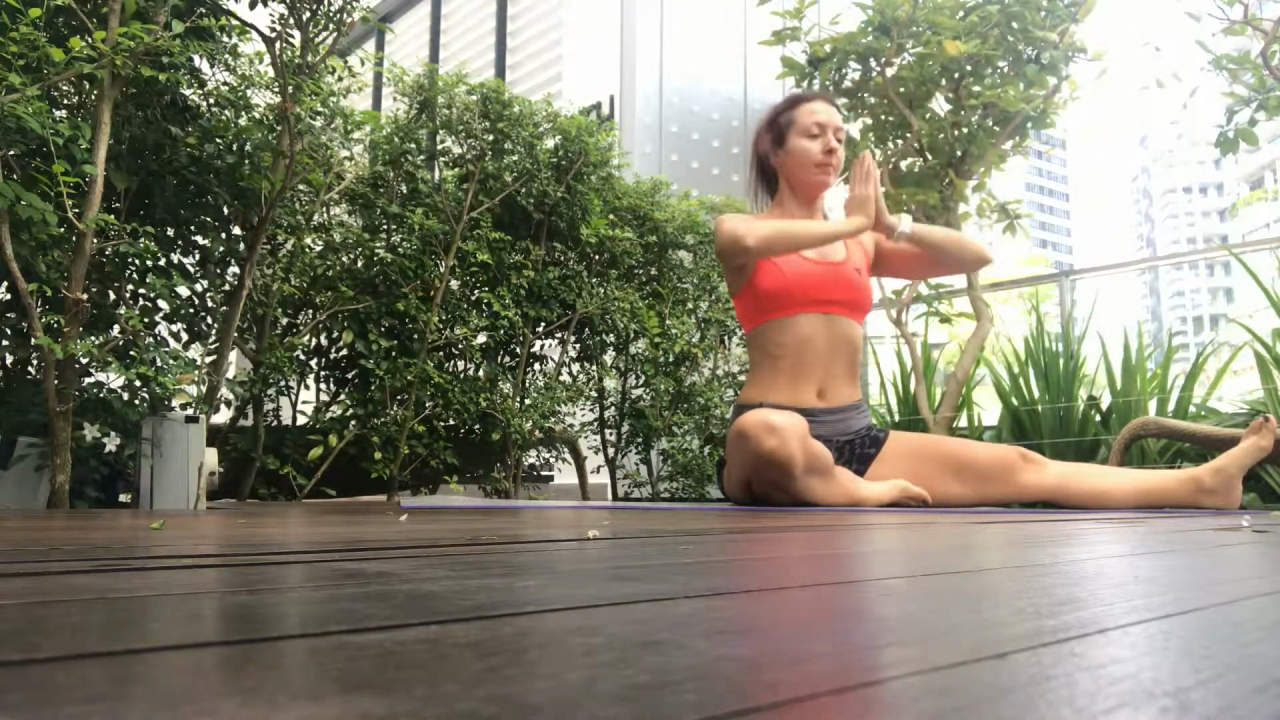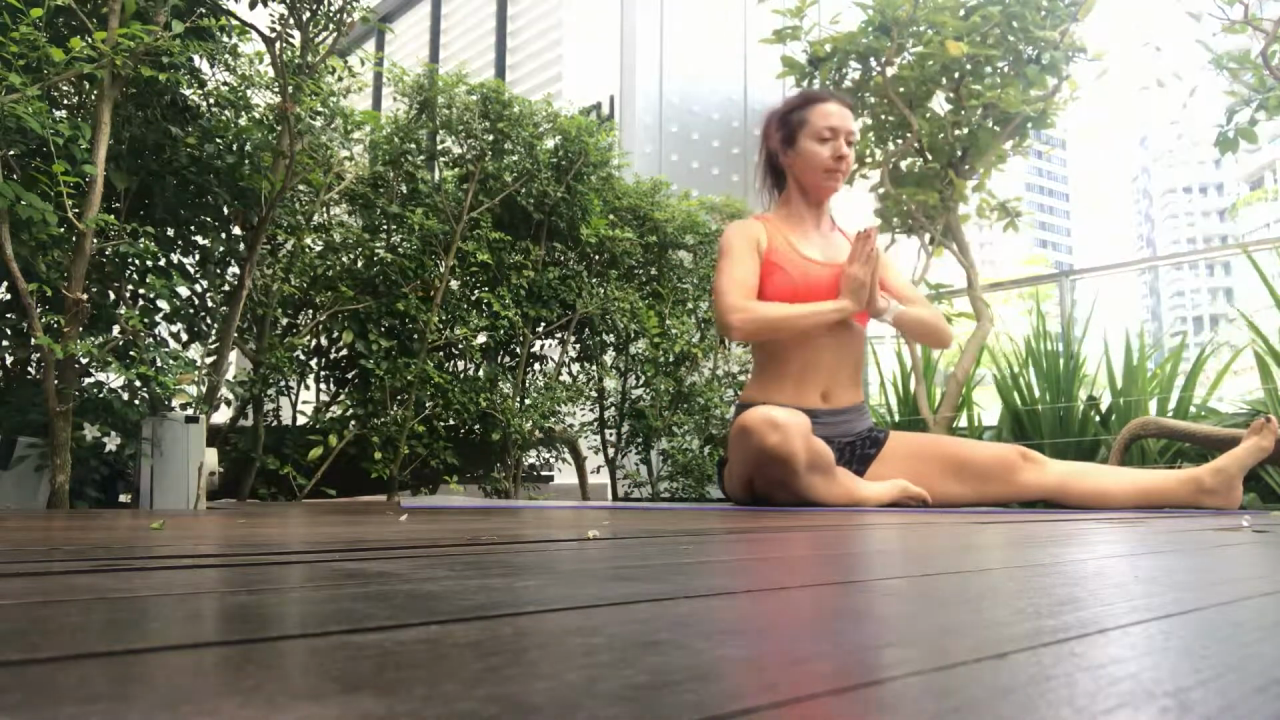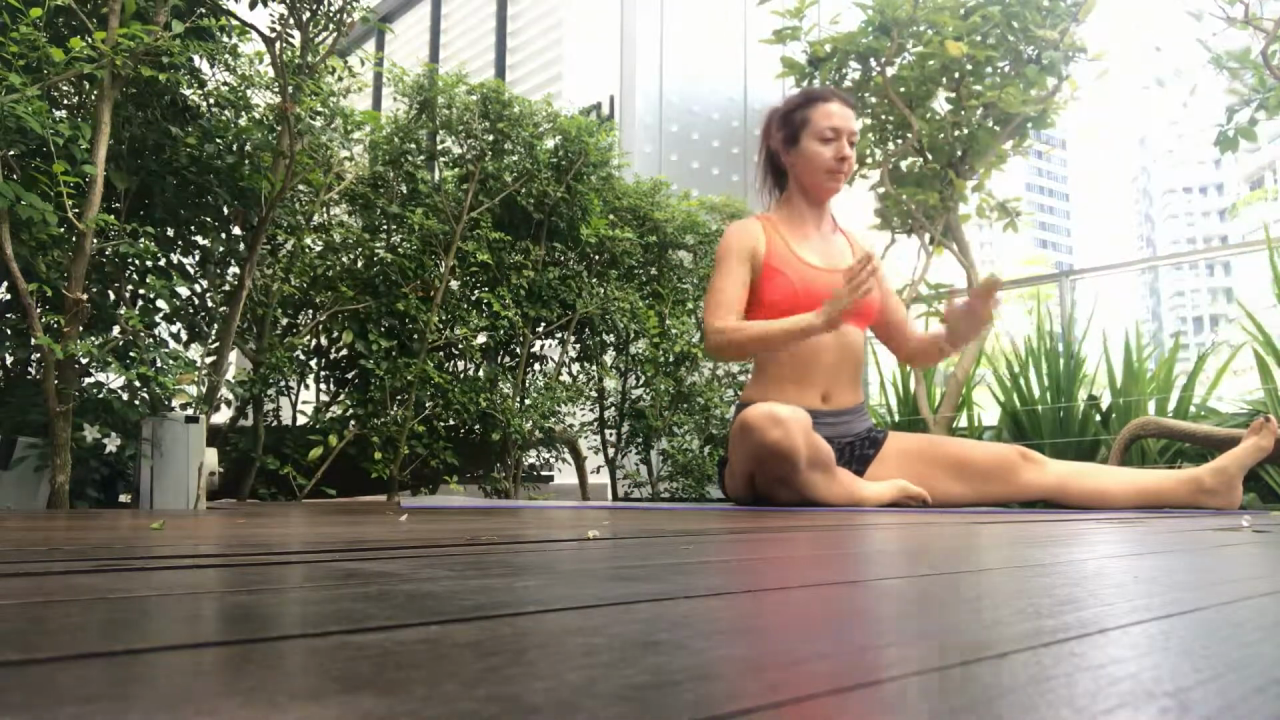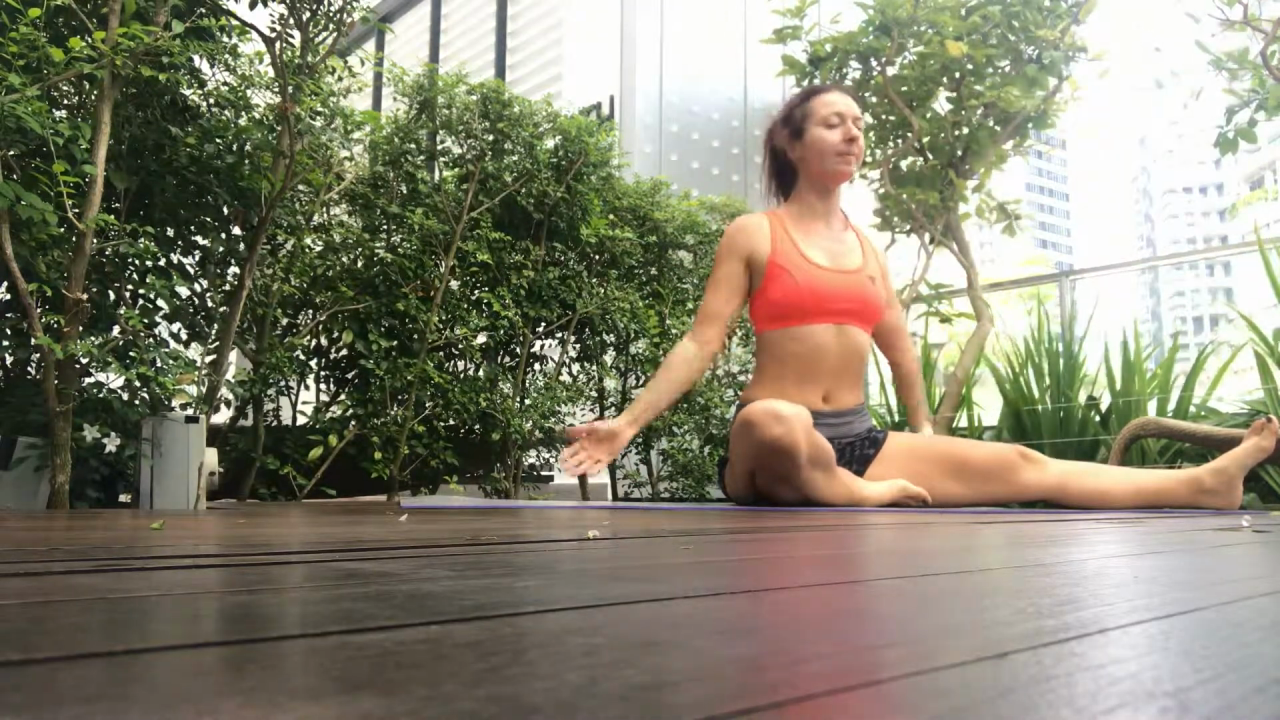
dt=0.4s
person 1, frame 1
left shoulder: (862, 243)
right shoulder: (740, 231)
left elbow: (975, 256)
right elbow: (748, 241)
left wrist: (888, 222)
right wrist: (852, 218)
left hip: (854, 436)
right hip: (771, 442)
left knee: (1019, 466)
right knee: (767, 433)
left ankle: (1199, 485)
right ankle: (865, 496)
person 1, frame 2
left shoulder: (860, 247)
right shoulder: (749, 235)
left elbow: (940, 332)
right elbow: (737, 319)
left wrist: (879, 304)
right wrist: (844, 303)
left hip: (857, 437)
right hip: (772, 448)
left knee: (1020, 466)
right knee: (770, 429)
left ankle: (1201, 483)
right ankle: (867, 496)
person 1, frame 3
left shoulder: (857, 248)
right shoulder: (748, 237)
left elbow: (916, 352)
right elbow: (719, 337)
left wrist: (958, 330)
right wrist: (822, 316)
left hip: (856, 437)
right hip: (771, 448)
left knee: (1021, 466)
right knee: (773, 425)
left ankle: (1201, 485)
right ankle: (864, 497)
person 1, frame 4
left shoulder: (867, 249)
right shoulder: (753, 235)
left elbow: (902, 353)
right elbow: (701, 341)
left wrist: (924, 432)
right wrist: (627, 424)
left hip: (861, 439)
right hip: (774, 448)
left knee: (1018, 464)
right knee: (774, 421)
left ankle: (1200, 484)
right ankle: (862, 499)
